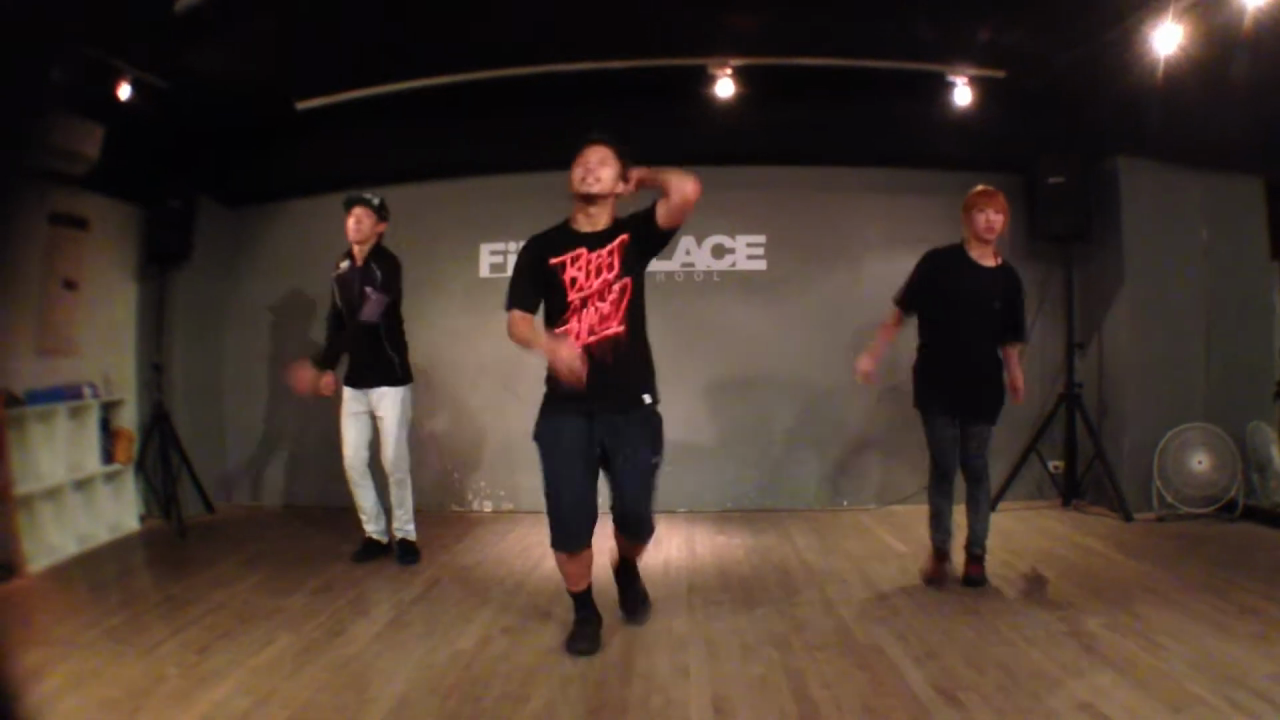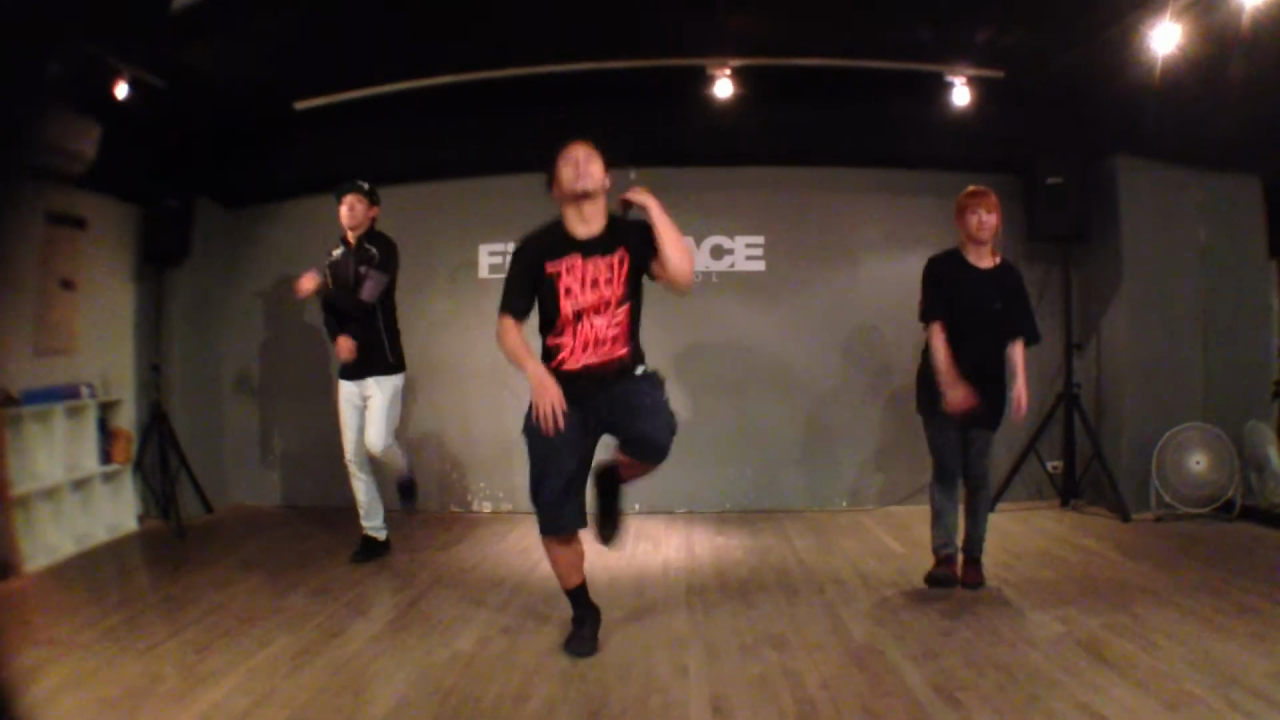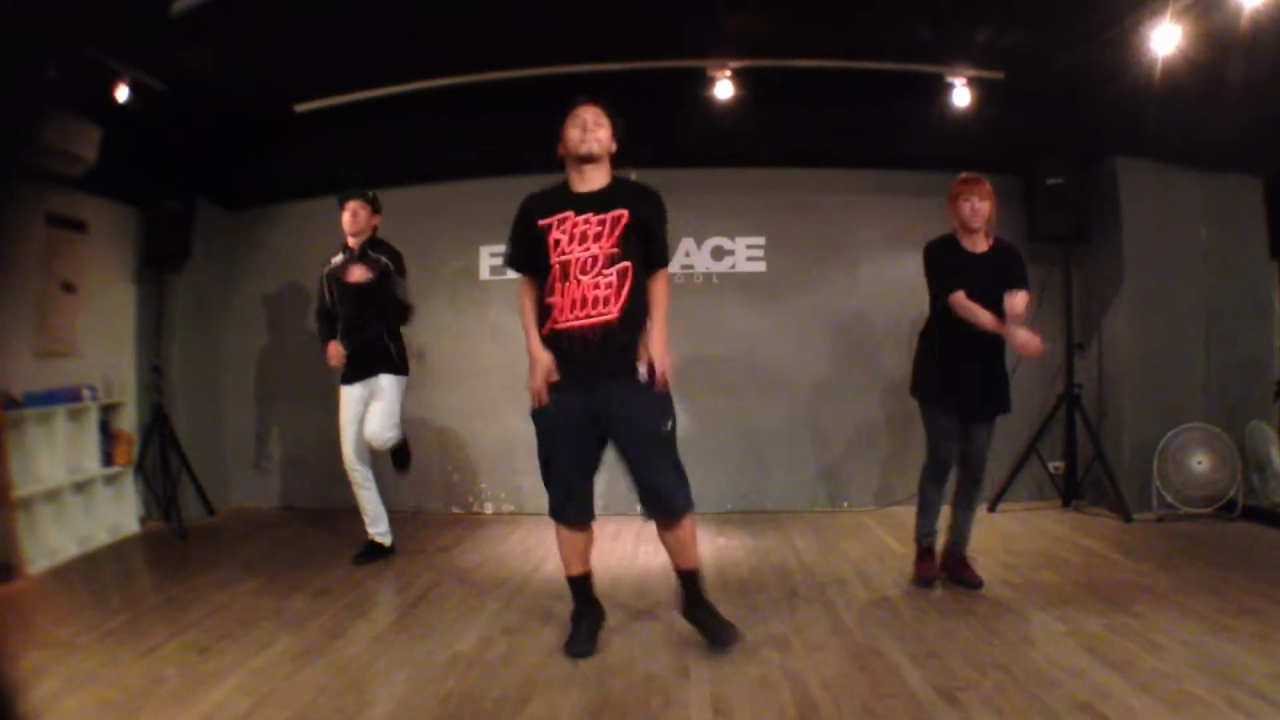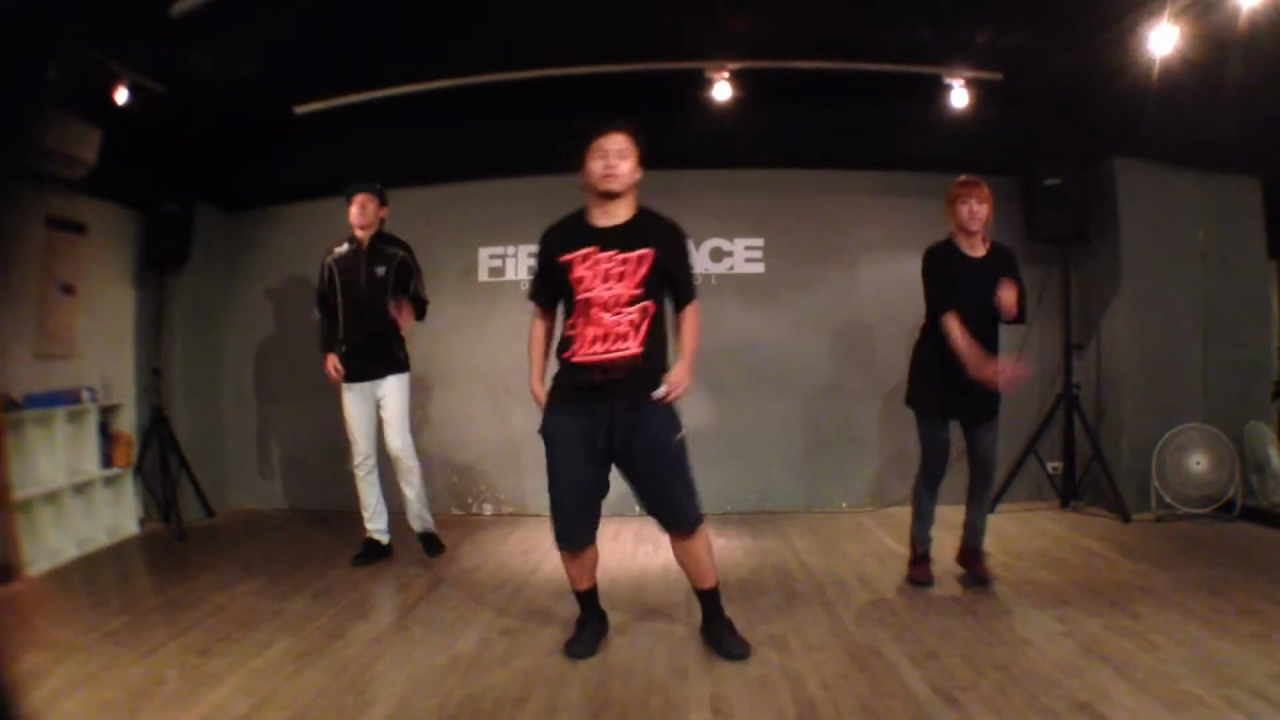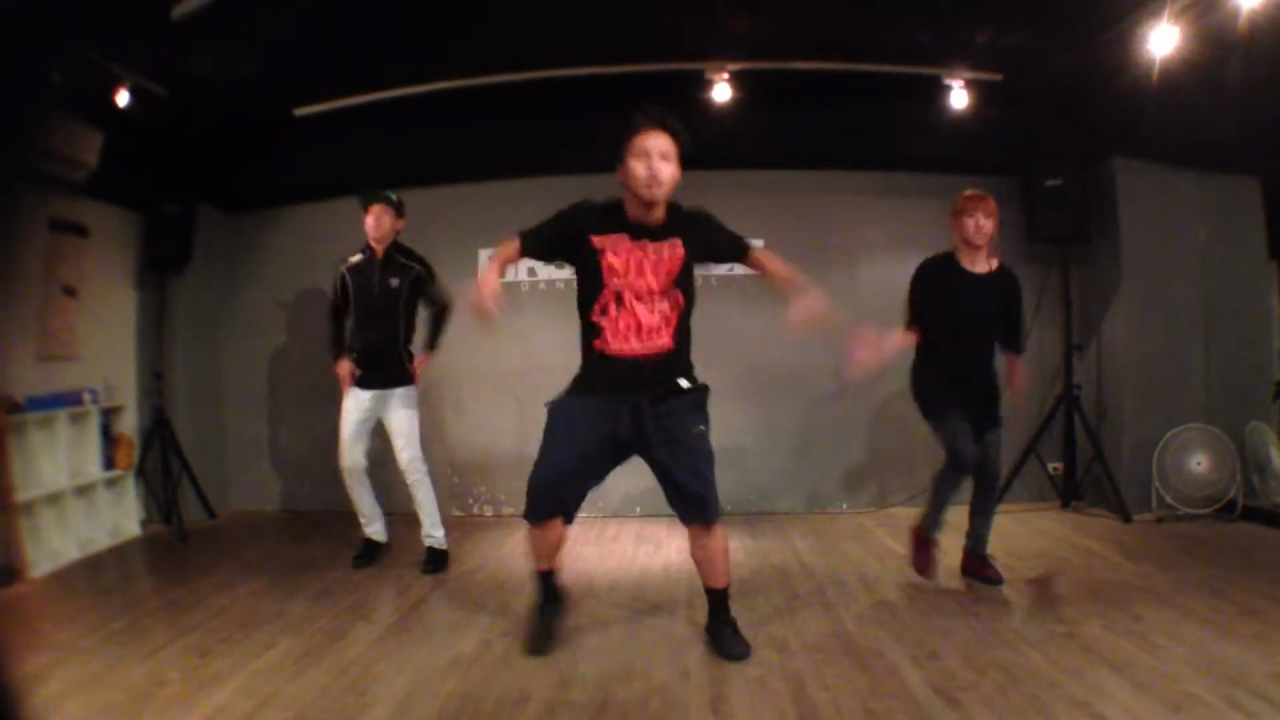
dt=0.2s
person 1, frame 1
left shoulder: (636, 233)
right shoulder: (542, 247)
left elbow: (688, 191)
right elbow: (516, 322)
left wrist: (645, 177)
right wrist: (548, 345)
left hip: (631, 401)
right hip: (567, 406)
left knee: (634, 515)
right knee: (569, 521)
left ankle: (626, 570)
right ankle: (585, 612)
person 1, frame 2
left shoulder: (633, 236)
right shoulder: (535, 249)
left elbow: (682, 277)
right elbow: (507, 325)
left wrist: (650, 205)
right wrist: (537, 375)
left hip: (625, 380)
right hip: (561, 393)
left knee: (656, 436)
right knee: (556, 515)
left ankle: (611, 481)
right ankle: (583, 612)
person 1, frame 3
left shoulder: (641, 201)
right shoulder: (537, 209)
left elbow: (657, 274)
right elbow: (527, 282)
left wrist: (658, 334)
right wrist: (535, 347)
left hip: (630, 372)
right hip: (568, 376)
left knee: (667, 495)
right knee: (569, 503)
left ankle: (696, 601)
right ankle: (585, 609)
person 1, frame 4
left shoulder: (662, 234)
right shoulder: (560, 239)
left elbow: (687, 305)
right elbow: (543, 312)
left wrist: (684, 363)
right wrist: (535, 376)
left hip: (644, 401)
right hip: (574, 405)
left knee: (682, 516)
right knee: (572, 527)
left ankle: (714, 618)
right ankle: (590, 617)
person 1, frame 5
left shoulder: (695, 228)
right shoulder: (585, 221)
left elbow: (752, 256)
right elbow: (517, 245)
left wrist: (797, 286)
right wrist: (492, 270)
left hip: (670, 396)
right hip: (597, 392)
left knee: (702, 509)
right knee: (545, 497)
left ankle: (720, 617)
right ankle: (548, 598)
person 2, frame 1
left shoulder: (1008, 278)
right shoulder: (940, 262)
right elbow: (902, 310)
left wrist: (1014, 372)
right wrist: (874, 354)
left hip: (982, 385)
right hip: (936, 382)
left knee: (976, 467)
right knee: (944, 465)
left ankle: (976, 554)
right ankle: (940, 551)
person 2, frame 2
left shoulder: (1009, 276)
right shoulder: (941, 267)
left elbow: (1016, 336)
right elbow: (936, 329)
left wrist: (1019, 383)
right wrist: (949, 382)
left hip: (987, 388)
right hip: (942, 386)
left knee: (977, 474)
right knee: (946, 468)
left ankle: (973, 557)
right ankle: (944, 557)
person 2, frame 3
left shoulder: (1007, 254)
right shoulder: (938, 252)
left elbow: (1019, 298)
right elbow: (959, 303)
left wrist: (1017, 309)
right wrist: (1007, 330)
left hip: (986, 372)
right hip: (939, 371)
left knee: (973, 464)
right knee: (941, 459)
left ankle: (955, 552)
right ankle: (926, 549)
person 2, frame 4
left shoulder: (1003, 258)
right shoulder: (937, 258)
left elbow: (1011, 315)
right elbow: (948, 319)
left wrist: (1008, 302)
right wrist: (981, 364)
left hip: (982, 378)
right hip: (936, 374)
left knee: (985, 464)
right knee: (934, 464)
left ankle: (971, 548)
right ankle: (919, 552)
person 2, frame 5
left shoulder: (1006, 281)
right shoulder: (934, 271)
left elbow: (1012, 341)
right elbow: (914, 330)
left wrist: (1016, 378)
right wrist: (881, 348)
left hip: (979, 387)
right hip: (936, 384)
left knee: (989, 473)
right knee: (963, 456)
left ankle: (976, 554)
right ankle: (925, 533)
person 3, frame 1
left shoulder: (387, 267)
right shoulder: (342, 270)
left elbow: (364, 325)
right elbow: (337, 325)
left wrist: (316, 366)
right wrist: (326, 369)
left hip: (391, 380)
right hip: (356, 381)
left knee: (394, 462)
right knee: (353, 462)
left ankle: (404, 535)
right ankle: (375, 536)
person 3, frame 2
left shoulder: (383, 249)
right shoulder: (335, 257)
left elbow: (363, 304)
right elbow: (336, 308)
left wrist: (319, 289)
right wrist: (340, 336)
left hip: (384, 366)
right hip: (351, 370)
left knee: (377, 443)
right knee: (353, 455)
left ankle: (402, 472)
right ankle: (374, 533)
person 3, frame 3
left shoulder: (387, 258)
right shoulder: (333, 265)
left elbow: (403, 314)
right elbow: (325, 316)
left wrist: (370, 282)
right wrist: (330, 342)
left hip: (388, 368)
right hip: (352, 375)
left knee: (376, 434)
right knee: (352, 459)
left ankle: (396, 438)
right ankle: (379, 538)
person 3, frame 4
left shoulder: (398, 253)
right shoulder: (335, 259)
left elbow: (421, 302)
right elbow: (326, 309)
left wrist: (410, 312)
right wrist: (329, 351)
left hip: (392, 368)
right hip: (353, 373)
left knee: (399, 446)
right knee: (362, 459)
left ankle: (423, 527)
right ankle: (377, 538)
person 3, frame 5
left shoulder: (413, 267)
right shoulder: (350, 267)
left elbow: (441, 305)
right elbow: (337, 317)
left wrist: (429, 349)
right wrist: (340, 356)
left hip: (399, 383)
right hip: (359, 383)
left knee: (410, 462)
right knee: (351, 461)
left ankle: (436, 543)
right ankle: (374, 536)
